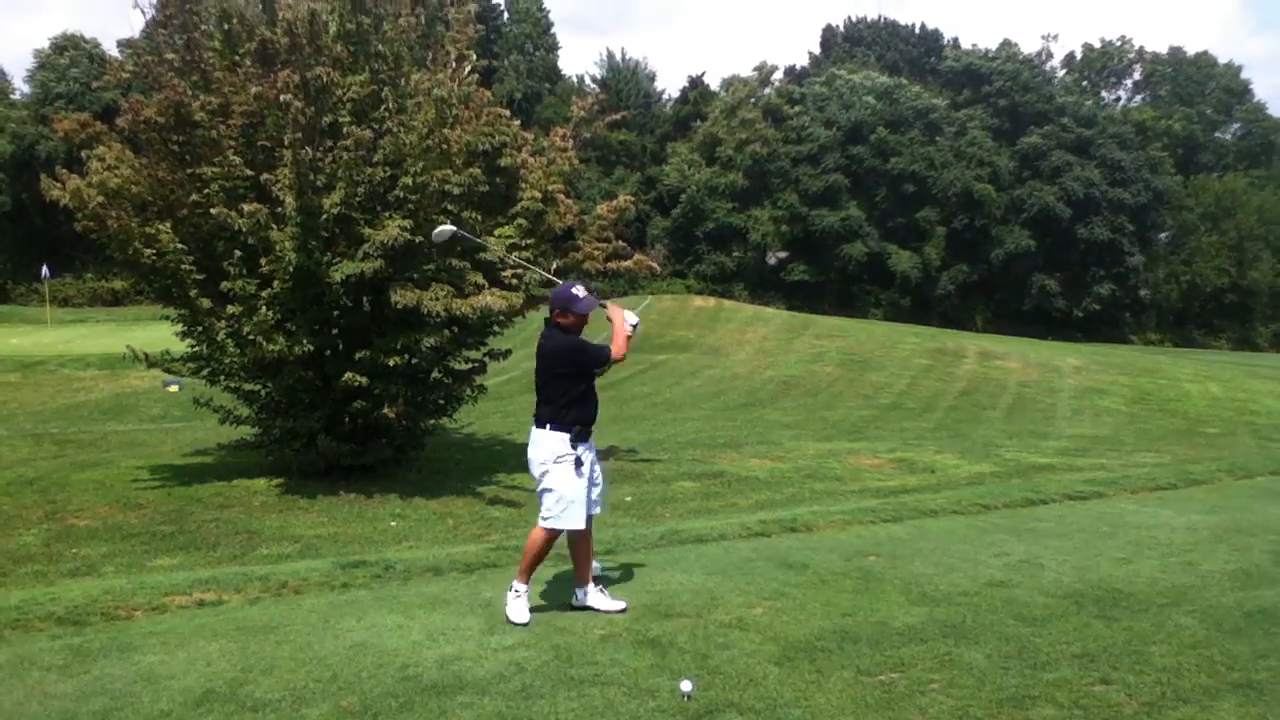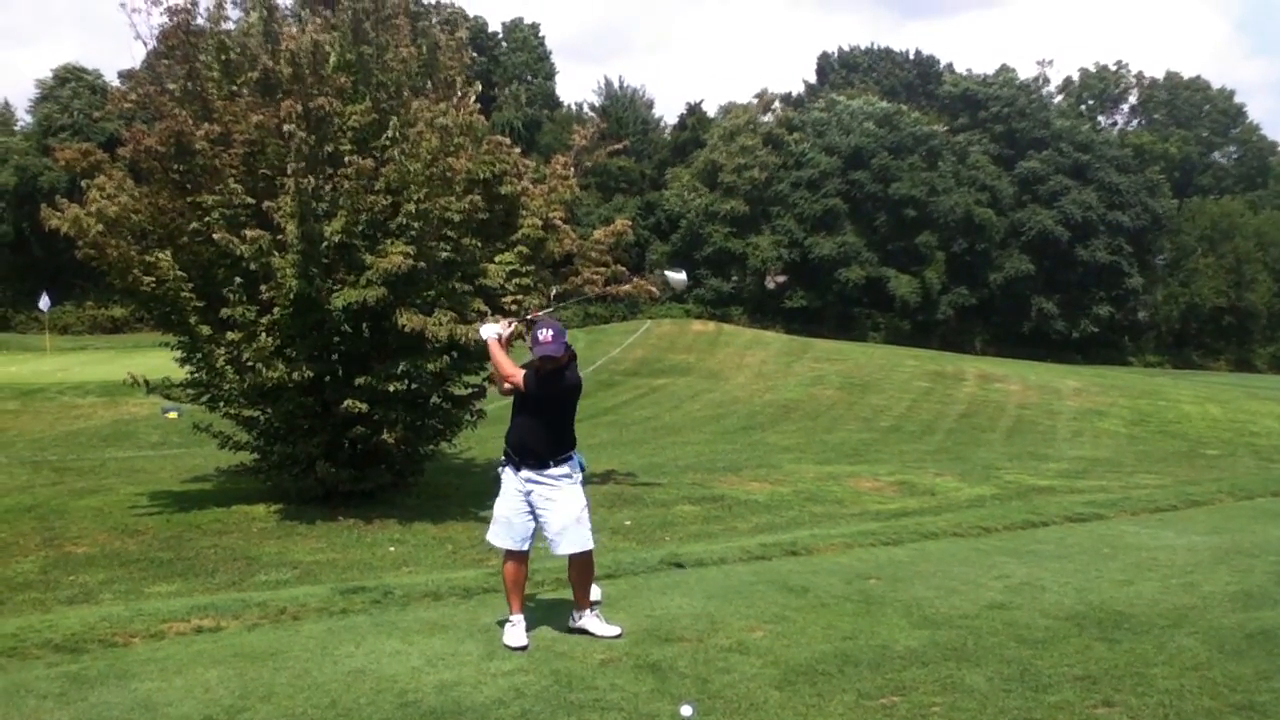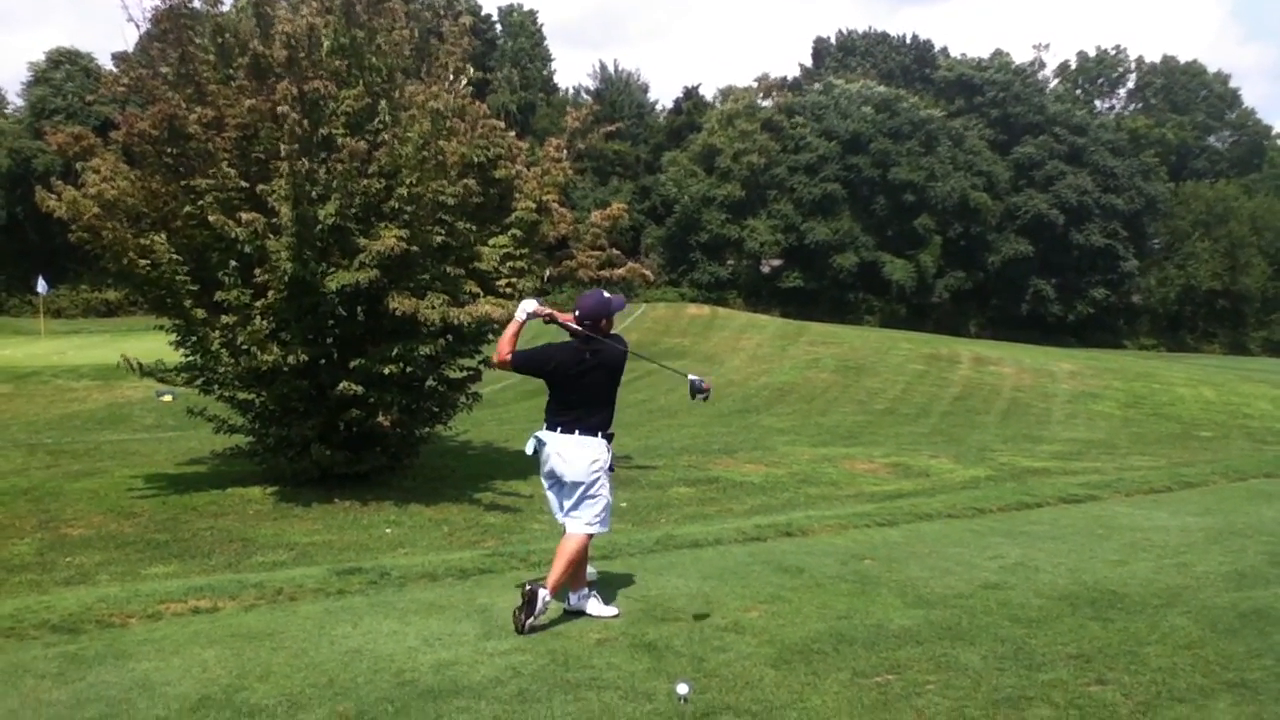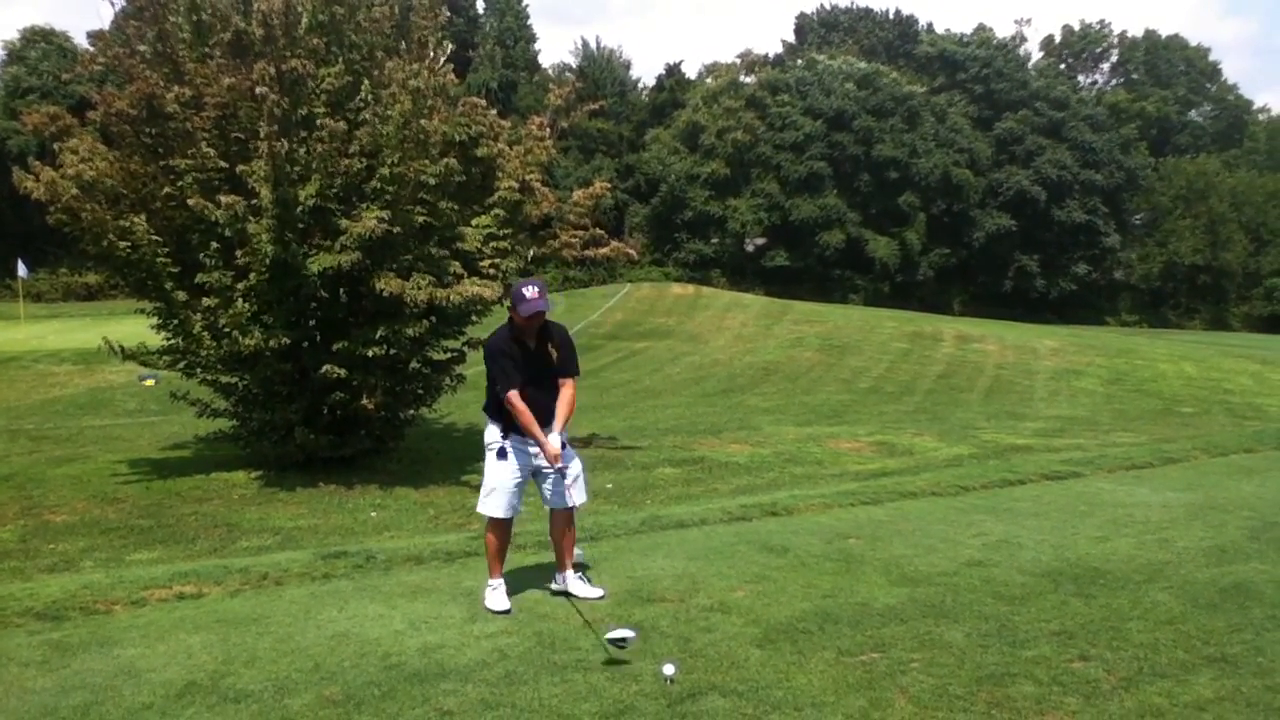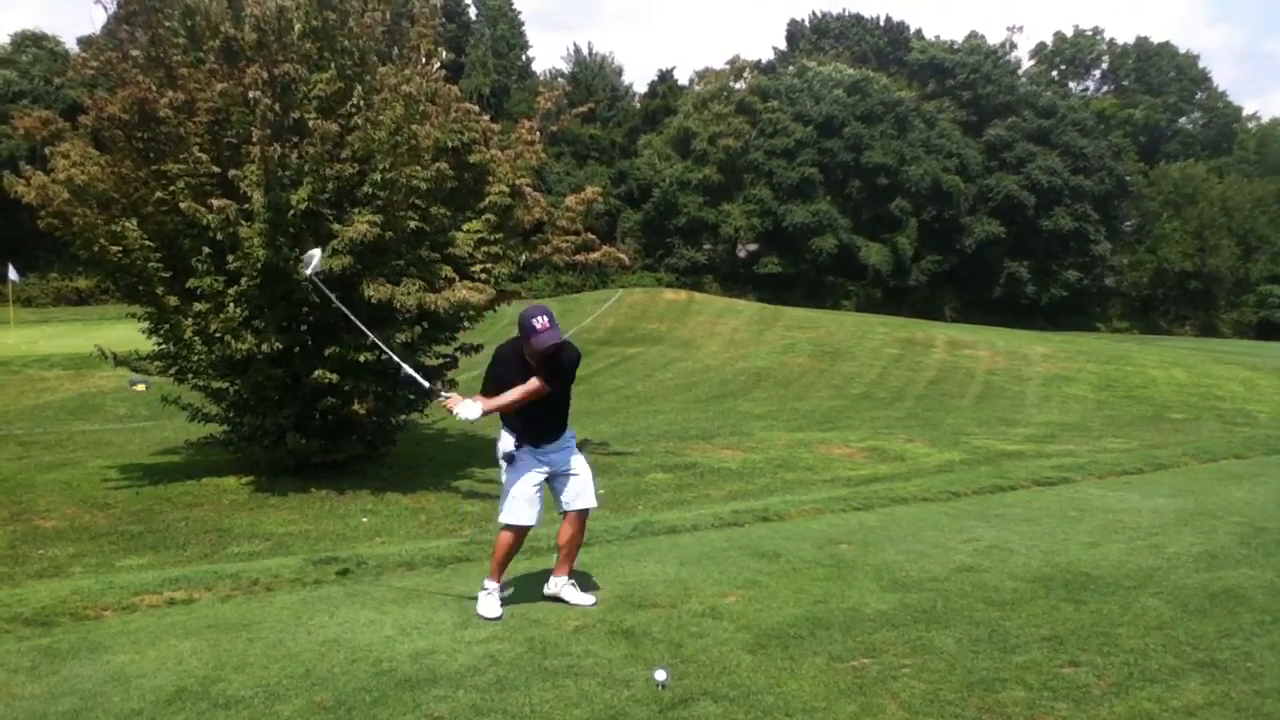
dt=1s
person 1, frame 1
left shoulder: (560, 338)
right shoulder: (560, 344)
left elbow: (592, 363)
right elbow: (615, 353)
left wrist: (621, 322)
right wrist: (618, 319)
left hip: (577, 442)
right hip: (556, 446)
left knee: (582, 517)
right knee: (557, 520)
left ankle: (584, 589)
right ankle: (519, 588)
person 1, frame 2
left shoulder: (566, 378)
right shoulder: (538, 366)
left elbow: (512, 377)
right elbow: (506, 385)
left wrist: (493, 342)
right wrist: (501, 342)
left hip: (557, 475)
right hip: (516, 472)
left knee: (579, 546)
right knee: (514, 547)
left ankle: (583, 613)
right ankle: (516, 618)
person 1, frame 3
left shoulder: (556, 354)
right shoulder: (615, 351)
left elbow: (501, 358)
right elbow: (592, 333)
left wrist: (520, 316)
right wrist: (552, 315)
left hip: (551, 444)
right hip: (588, 449)
left knee: (575, 523)
right knee: (582, 527)
left ankle: (578, 593)
right ankle: (545, 590)
person 1, frame 4
left shoulder: (559, 336)
right shoulder: (498, 345)
left elbow: (567, 387)
right elbow: (513, 400)
left wrist: (556, 434)
right wrist: (542, 442)
left hip: (549, 432)
right hip: (509, 437)
left knee: (564, 505)
right knee: (500, 513)
left ankle: (565, 574)
right ankle: (495, 583)
person 1, frame 5
left shoulder: (567, 355)
right shoulder: (505, 357)
left elbow: (527, 392)
right elbow: (489, 398)
left wrist: (480, 406)
right wrist: (470, 404)
left hip: (561, 441)
right hip: (522, 447)
left knee: (577, 510)
right knee: (518, 521)
left ankle: (560, 580)
right ankle: (491, 586)
